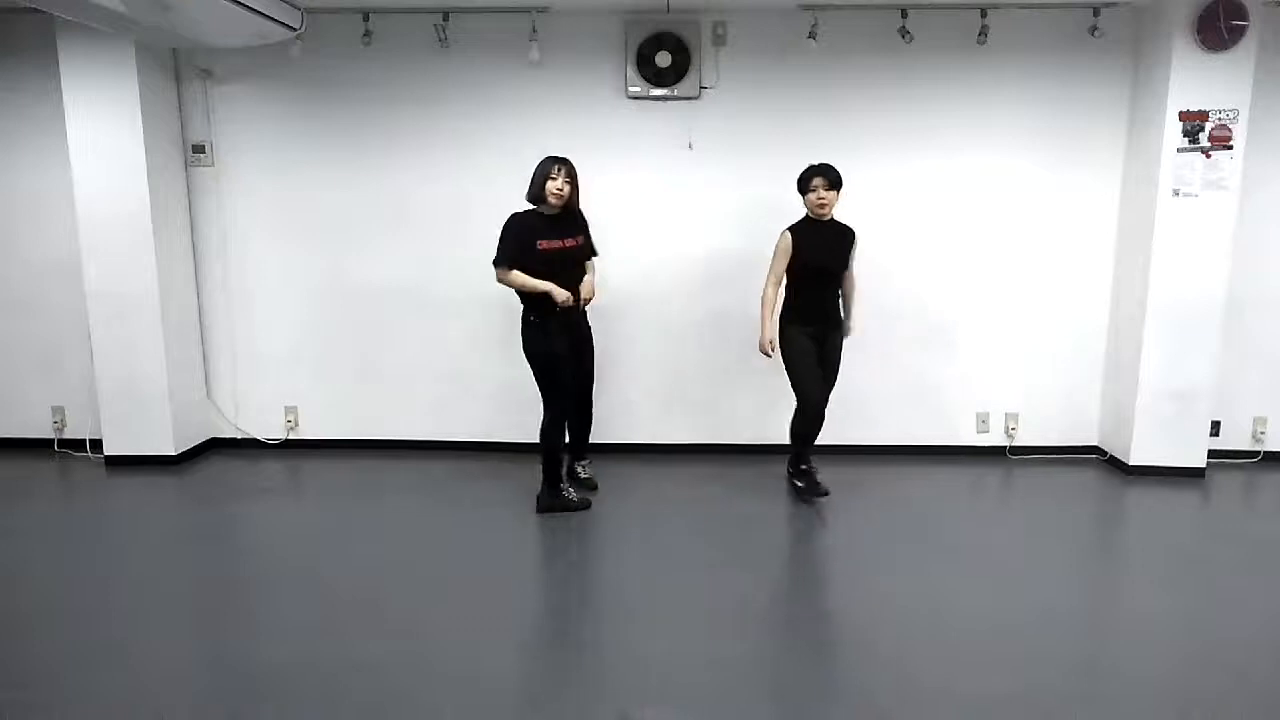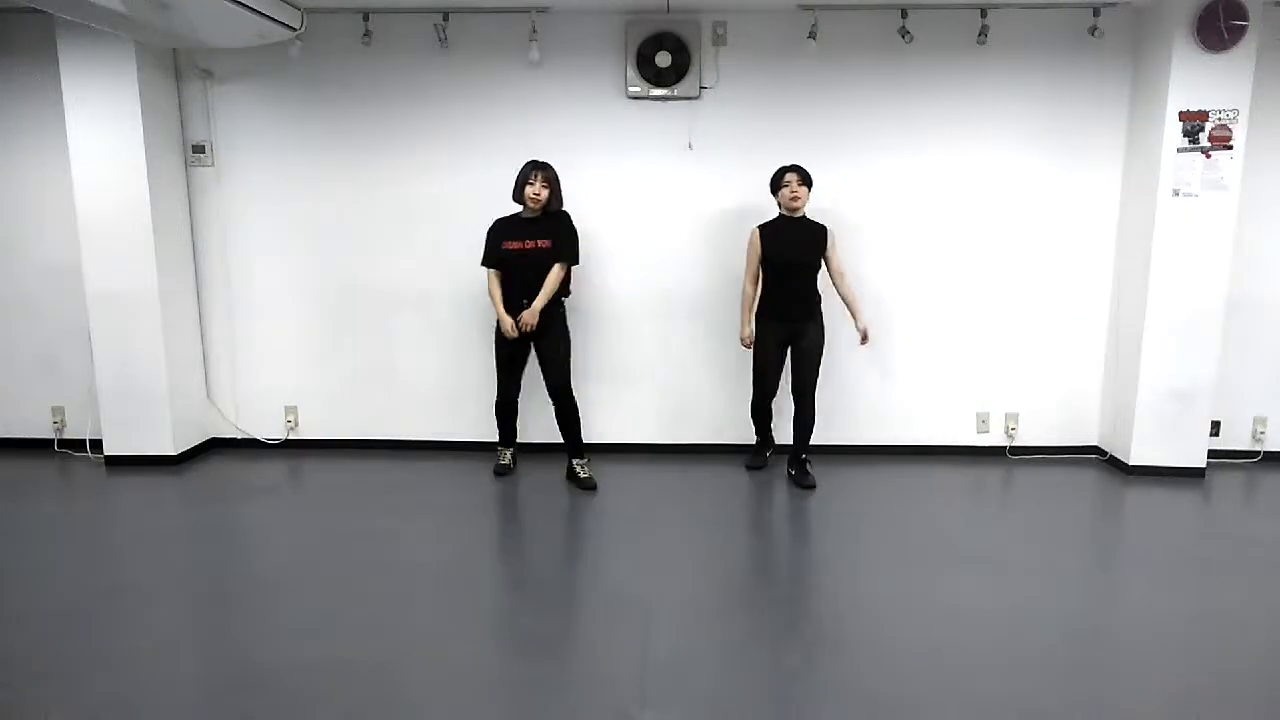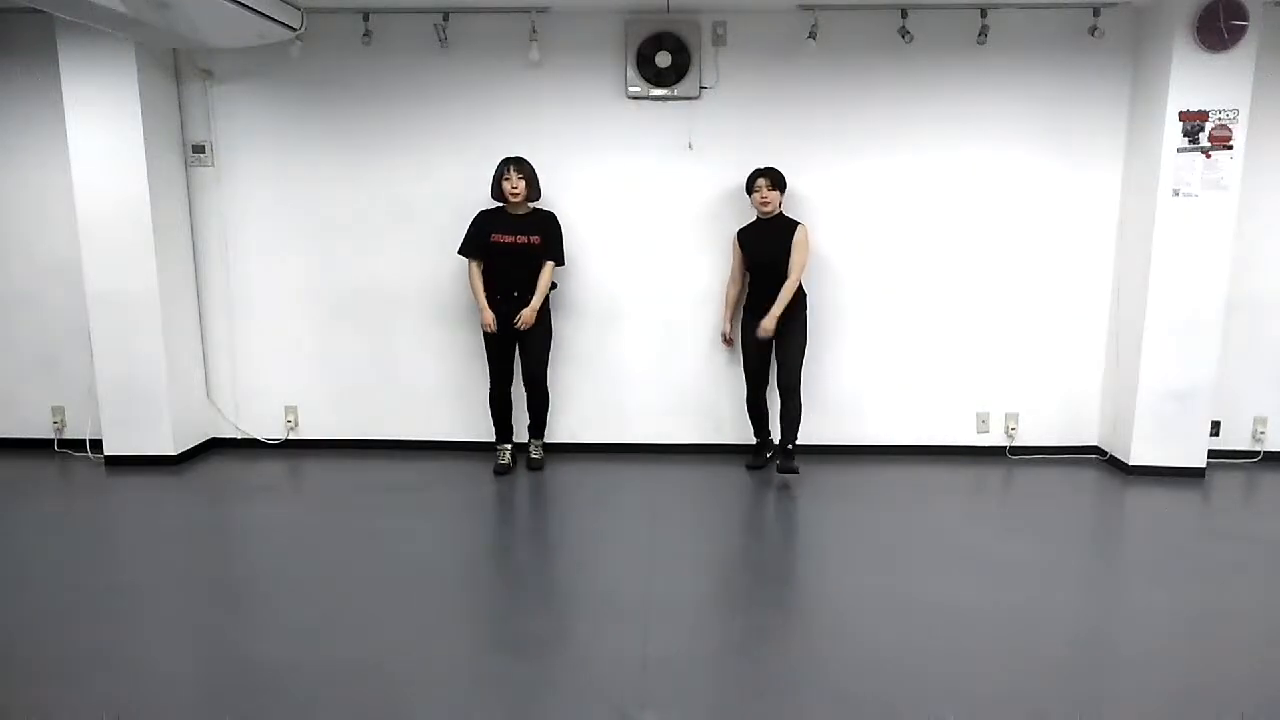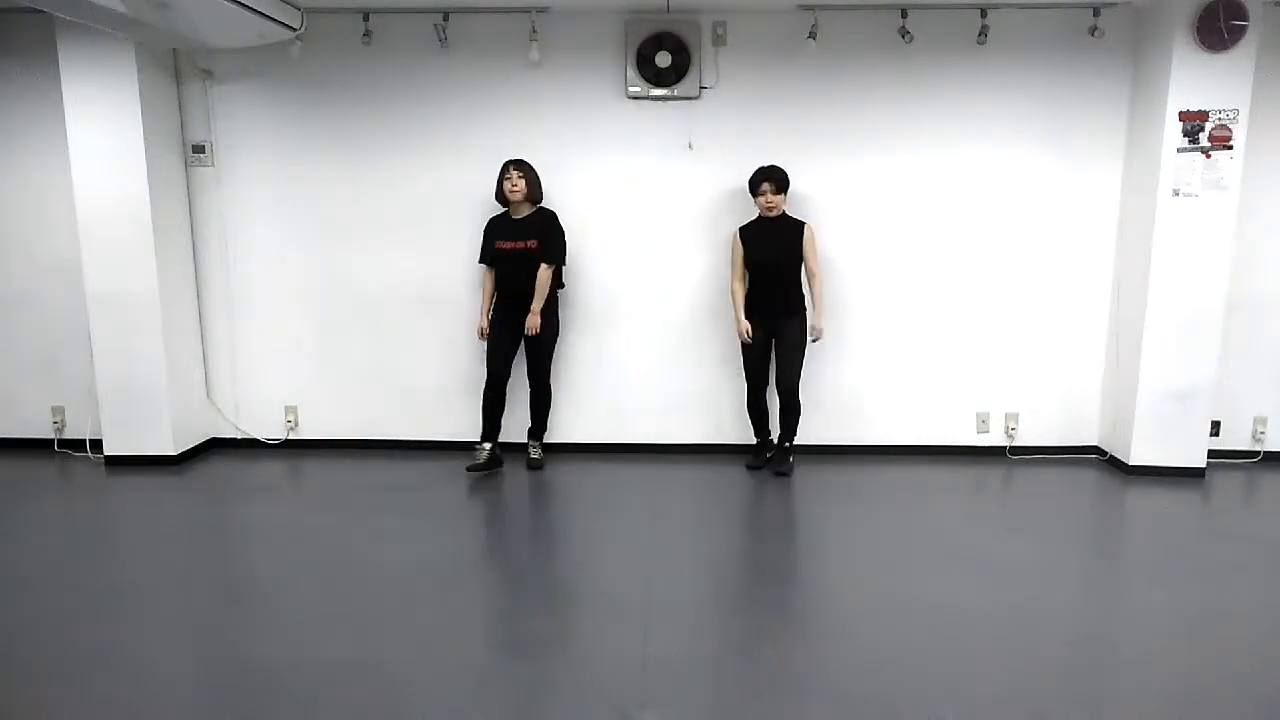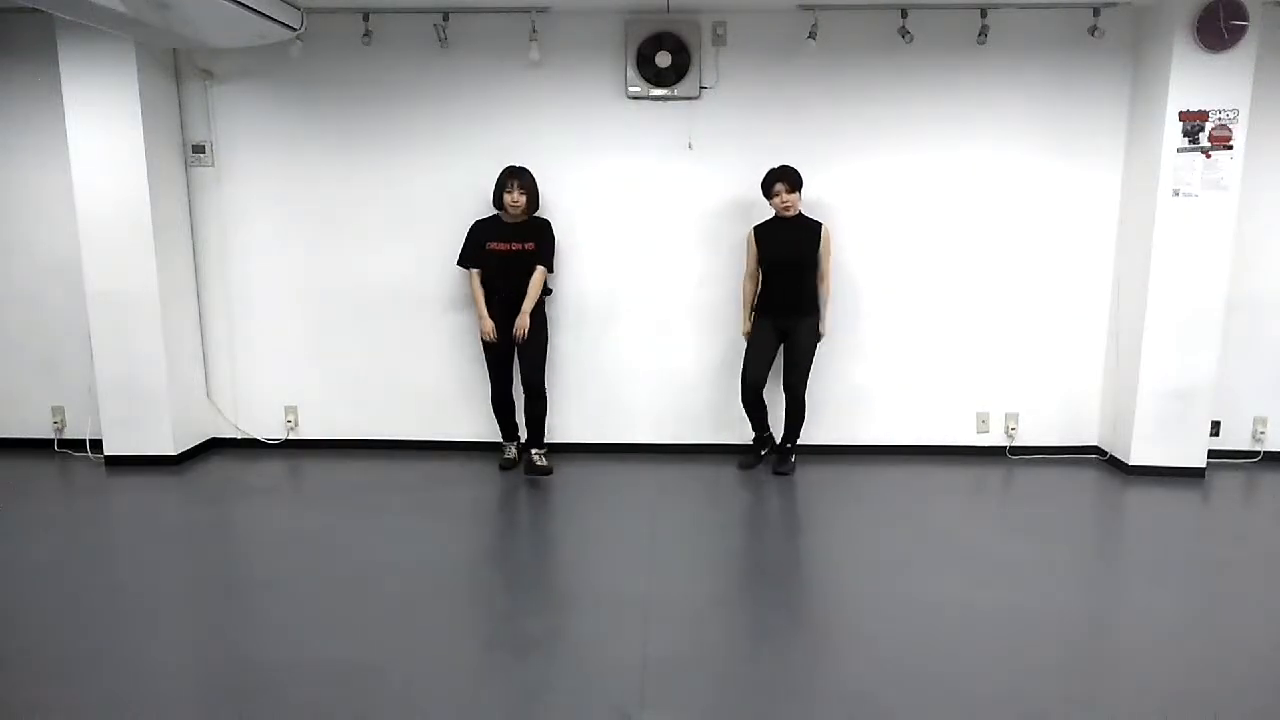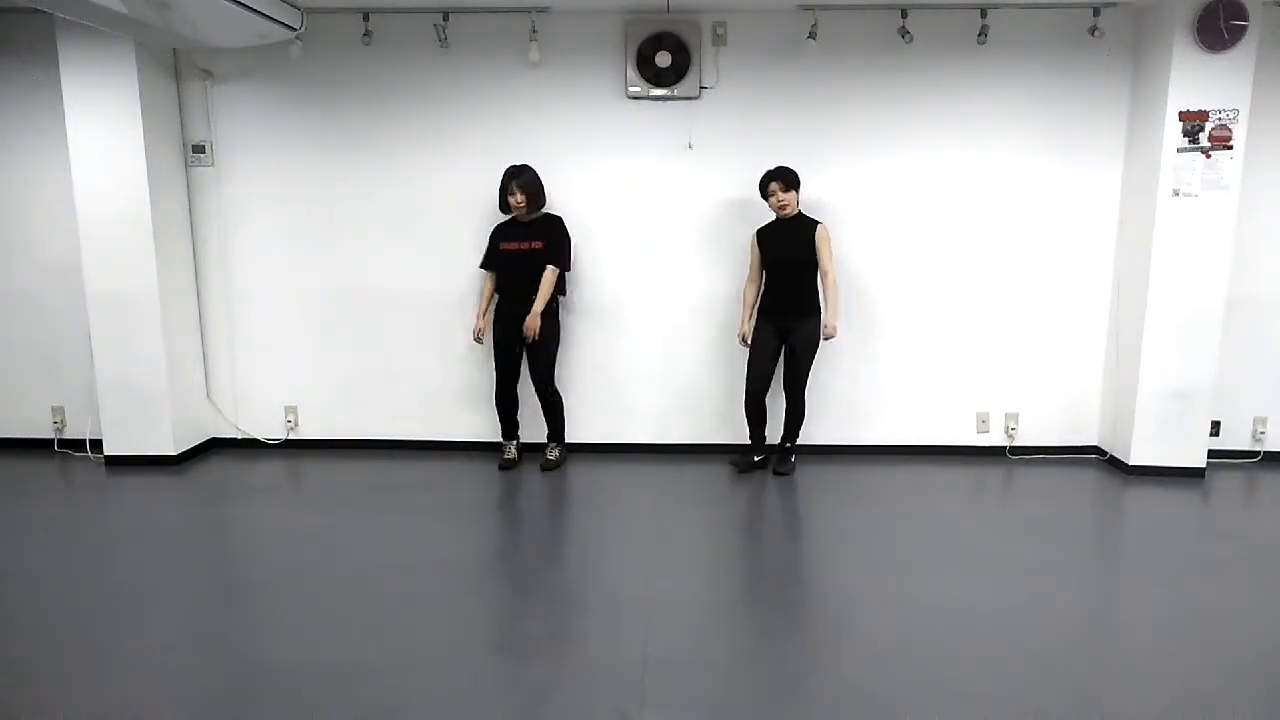
dt=0.5s
person 1, frame 1
left shoulder: (576, 219)
right shoulder: (521, 223)
left elbow: (587, 260)
right elbow: (504, 273)
left wrist: (588, 280)
right wrist: (550, 288)
left hip: (575, 320)
right hip: (540, 323)
left knee: (582, 397)
right knee: (557, 404)
left ankle: (578, 463)
right ankle: (552, 490)
person 1, frame 2
left shoulder: (560, 222)
right shoulder: (502, 227)
left elbow: (560, 268)
right elbow: (493, 274)
left wrist: (536, 309)
right wrist: (501, 313)
left hip: (550, 316)
right hip: (511, 317)
left knee: (560, 389)
right knee: (507, 389)
left ankle: (577, 462)
right ankle: (506, 449)
person 1, frame 3
left shoulder: (546, 221)
right shoulder: (486, 220)
left elbow: (549, 266)
right elbow: (474, 266)
left wrist: (533, 307)
right wrist: (483, 308)
left hip: (533, 310)
right hip: (497, 310)
left knee: (536, 379)
right knee: (500, 381)
left ankle: (536, 442)
right ankle: (504, 446)
person 1, frame 4
left shoulder: (546, 220)
right shoulder: (495, 226)
left elbow: (547, 268)
right elbow: (490, 271)
left wrist: (535, 312)
right wrist: (484, 314)
left hip: (540, 310)
right hip: (505, 309)
left knee: (539, 379)
right knee: (495, 377)
left ankle: (535, 442)
right ankle: (487, 446)
person 1, frame 5
left shoulder: (540, 228)
right shoulder: (482, 229)
left elbow: (540, 272)
right elbow: (475, 275)
left wrist: (525, 313)
right wrist: (483, 317)
left hip: (530, 314)
right hip: (496, 315)
left knee: (534, 382)
right knee: (500, 384)
left ankle: (535, 449)
right ankle: (510, 443)
person 1, frame 6
left shoulder: (552, 226)
right shoulder: (500, 232)
left elbow: (552, 271)
right elbow: (491, 276)
left wrist: (536, 313)
right wrist: (481, 316)
left hip: (542, 313)
right hip: (506, 313)
left knee: (543, 381)
right knee: (504, 382)
left ankle: (556, 443)
right ankle: (511, 442)
person 2, frame 1
left shoulder: (846, 235)
right shoulder: (792, 236)
right elbow: (772, 284)
left wrist: (847, 317)
right wrist: (767, 329)
left hip: (830, 327)
right hip: (797, 328)
left knee: (820, 401)
right knee: (809, 399)
left ankle: (797, 462)
right ankle: (803, 471)
person 2, frame 2
left shoulder: (822, 233)
right shoulder: (762, 233)
left elbow: (839, 278)
right elbow: (751, 282)
left wrist: (858, 318)
right wrist: (746, 322)
left hip: (809, 323)
right hip: (771, 322)
left knee: (805, 394)
right knee: (763, 391)
left ankle: (798, 462)
right ankle: (764, 443)
person 2, frame 3
left shoulder: (796, 230)
right shoulder: (743, 235)
left elbow: (794, 278)
right elbow: (736, 281)
left wrist: (773, 317)
right wrist: (727, 321)
left hip: (789, 318)
right hip: (753, 318)
left knee: (789, 384)
right knee: (755, 386)
left ankle: (787, 451)
right ankle: (763, 443)
person 2, frame 4
left shoulder: (801, 230)
right shoulder: (743, 234)
left elbow: (813, 274)
right elbow: (738, 280)
left wrist: (818, 315)
right wrist: (741, 317)
left hip: (791, 318)
right hip: (756, 320)
left knee: (788, 386)
right knee: (756, 386)
left ankle: (785, 448)
right ankle: (763, 444)
person 2, frame 5
left shoulder: (817, 231)
right shoulder: (758, 233)
left elbow: (822, 278)
right elbow: (751, 279)
left wrist: (822, 318)
right wrist: (747, 319)
left hip: (804, 320)
right hip: (767, 319)
left knee: (795, 388)
right knee: (751, 383)
left ankle: (788, 448)
right ankle: (762, 439)
person 2, frame 6
left shoulder: (816, 230)
right shoulder: (761, 235)
left elbow: (827, 273)
right elbow: (754, 280)
left wrist: (831, 314)
right wrist: (746, 320)
left hip: (804, 322)
right hip: (768, 319)
left knee: (794, 389)
right knee: (755, 385)
left ankle: (787, 450)
right ankle: (757, 452)
